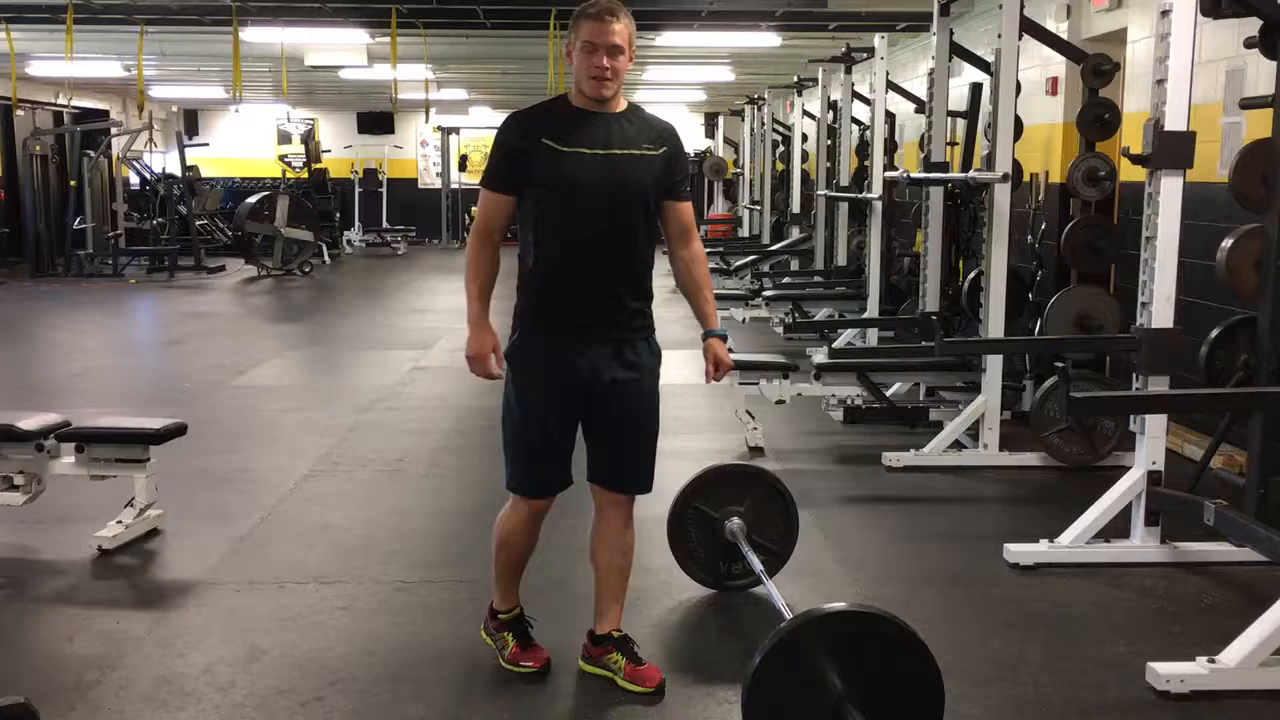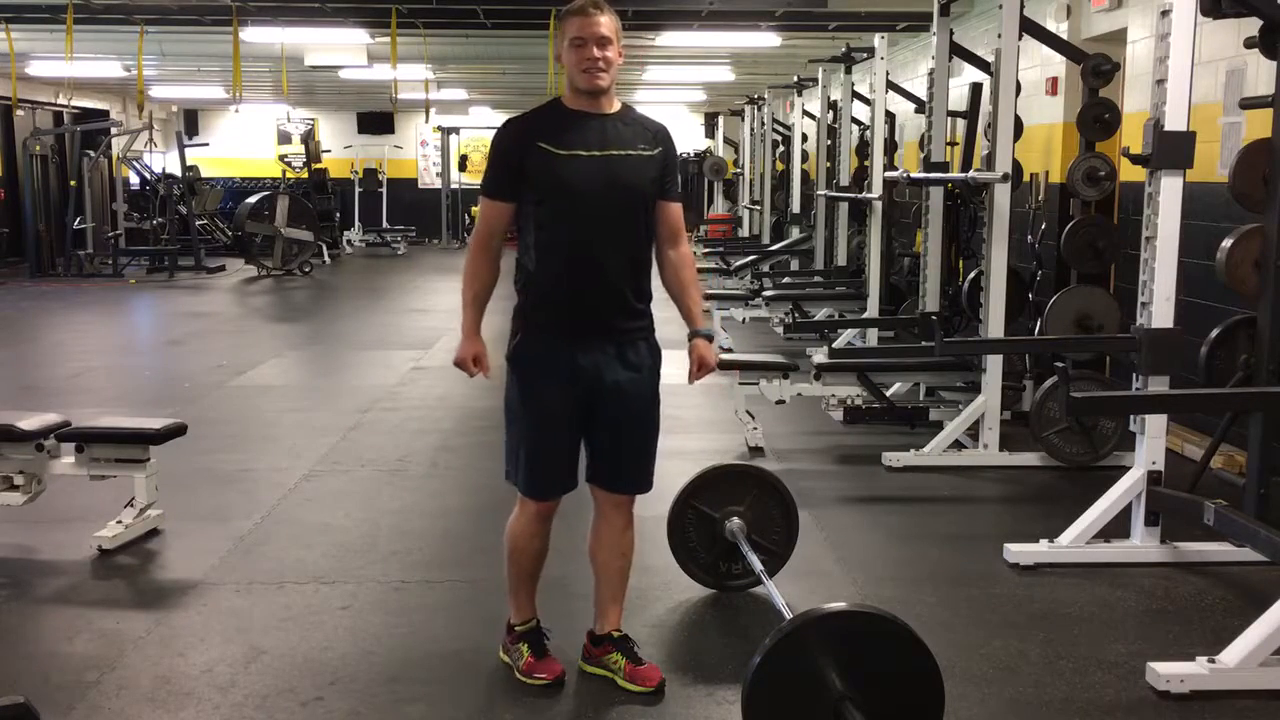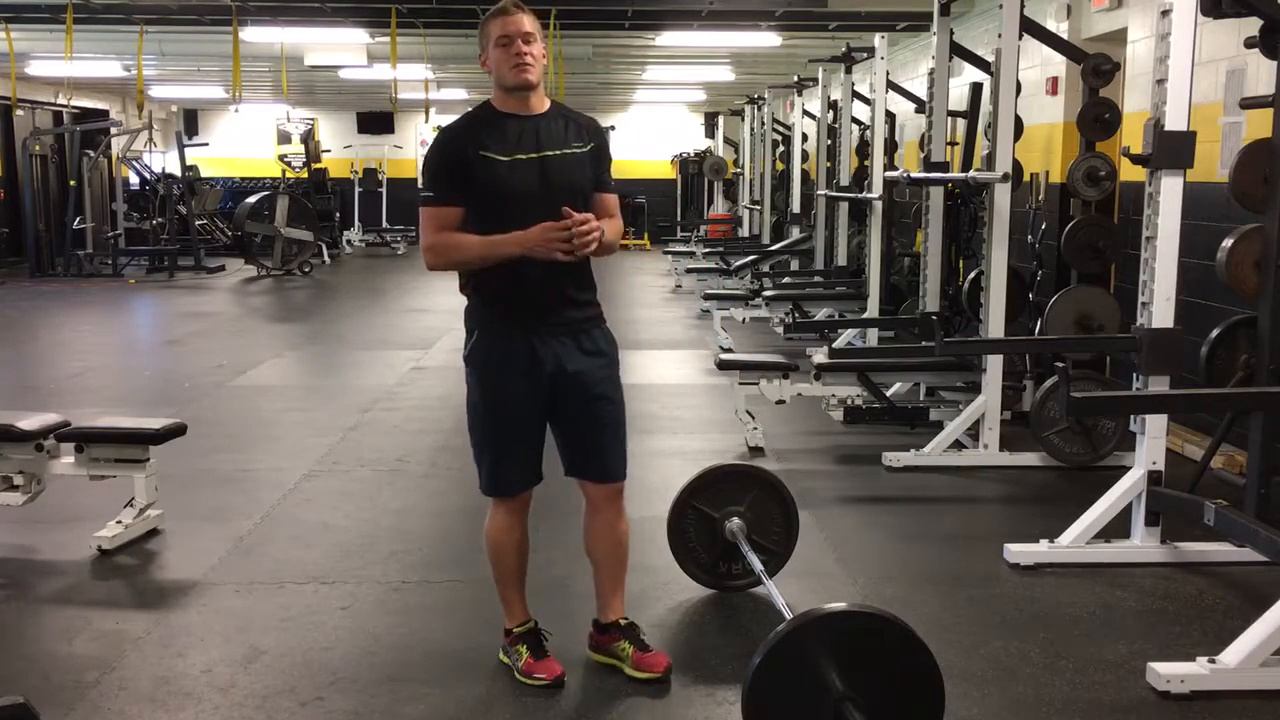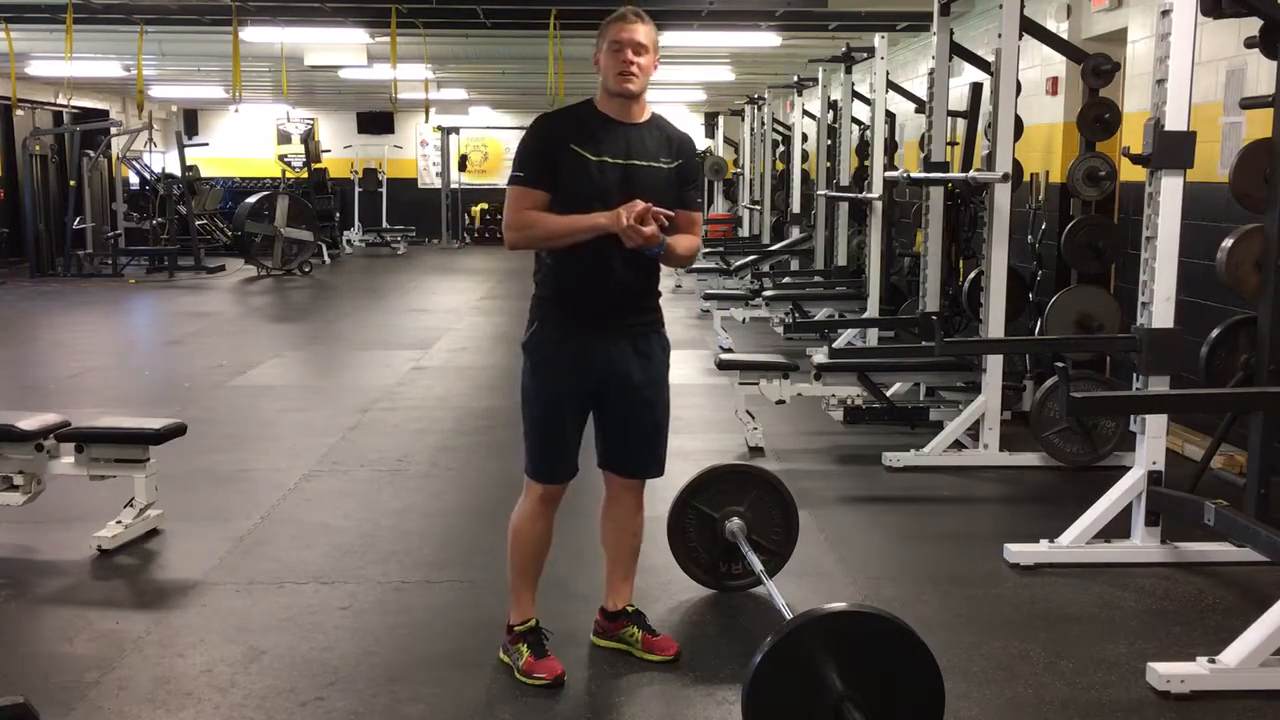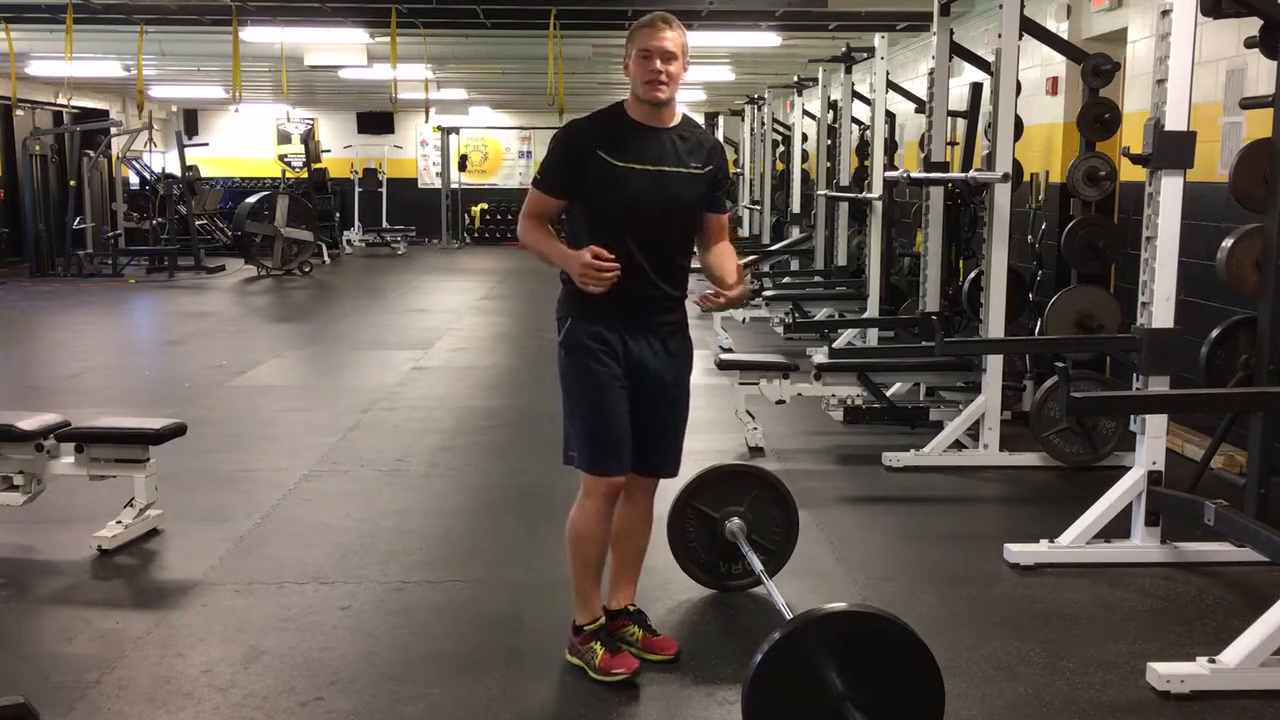
dt=1s
person 1, frame 1
left shoulder: (659, 139)
right shoulder: (527, 131)
left elbow: (683, 241)
right elbow: (487, 232)
left wrist: (711, 329)
right wrist: (478, 323)
left hip: (627, 349)
right hip: (544, 346)
left knee: (618, 497)
right knee: (531, 497)
left ankle: (606, 640)
right ankle: (504, 614)
person 1, frame 2
left shoulder: (652, 140)
right shoulder: (524, 135)
left elbow: (673, 244)
right elbow: (487, 240)
left wrist: (698, 330)
right wrist: (471, 329)
left hip: (628, 349)
right hip: (544, 349)
left knee: (617, 498)
right knee: (538, 499)
left ankle: (606, 639)
right ankle: (521, 631)
person 1, frame 3
left shoulder: (584, 133)
right shoulder: (459, 142)
left elbow: (613, 224)
right elbow: (435, 249)
left wrist: (596, 233)
right wrist: (525, 241)
left hip: (583, 334)
right hip: (503, 342)
left knee: (607, 485)
right knee: (510, 497)
left ankle: (612, 627)
right ankle: (519, 632)
person 1, frame 4
left shoulder: (676, 147)
right shoulder: (554, 132)
left elbow: (690, 241)
right elbow: (516, 228)
left wrist: (656, 242)
right wrist: (609, 220)
left hip: (638, 336)
right hip: (562, 333)
left knee: (628, 481)
right knee: (545, 485)
left ankle: (617, 613)
right ankle: (521, 628)
person 1, frame 5
left shoulder: (704, 150)
right shoulder: (583, 138)
left elbow: (714, 237)
right elbow: (530, 223)
left wrist: (728, 279)
right wrist: (568, 259)
left hip: (665, 333)
right hip: (593, 329)
left knee: (643, 481)
right knee: (603, 480)
left ankle: (621, 611)
right ankle: (585, 628)
